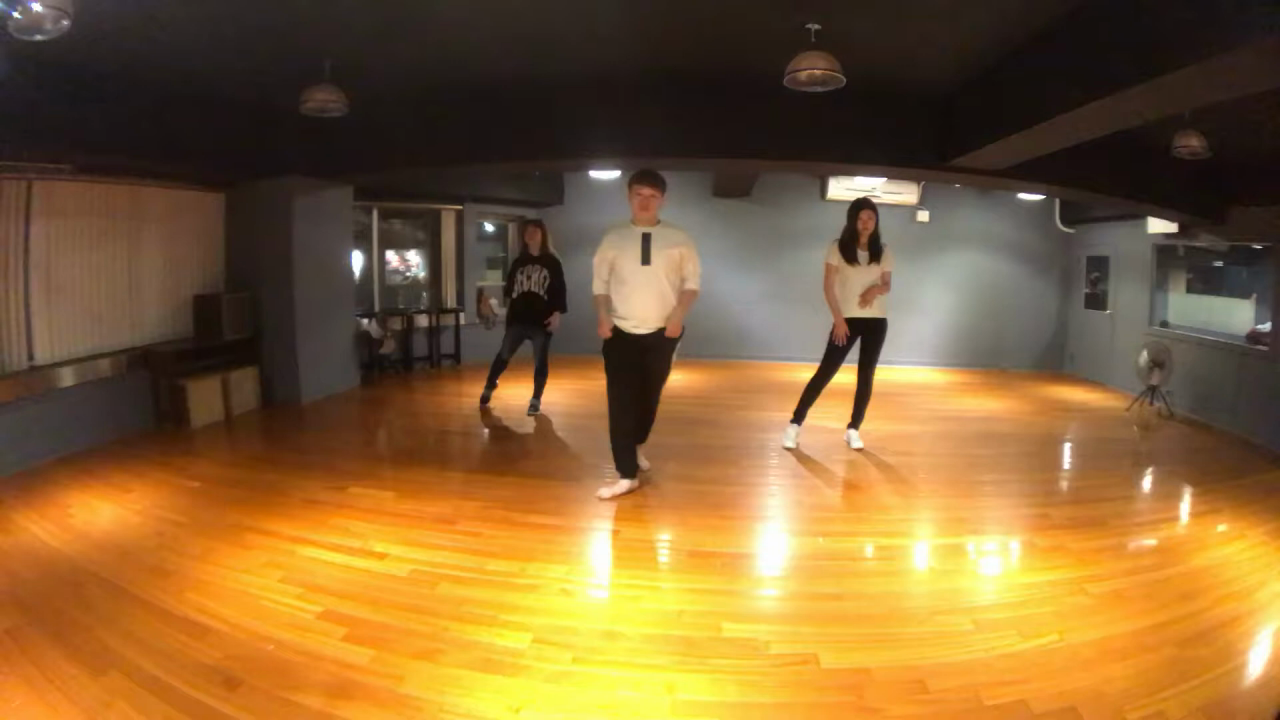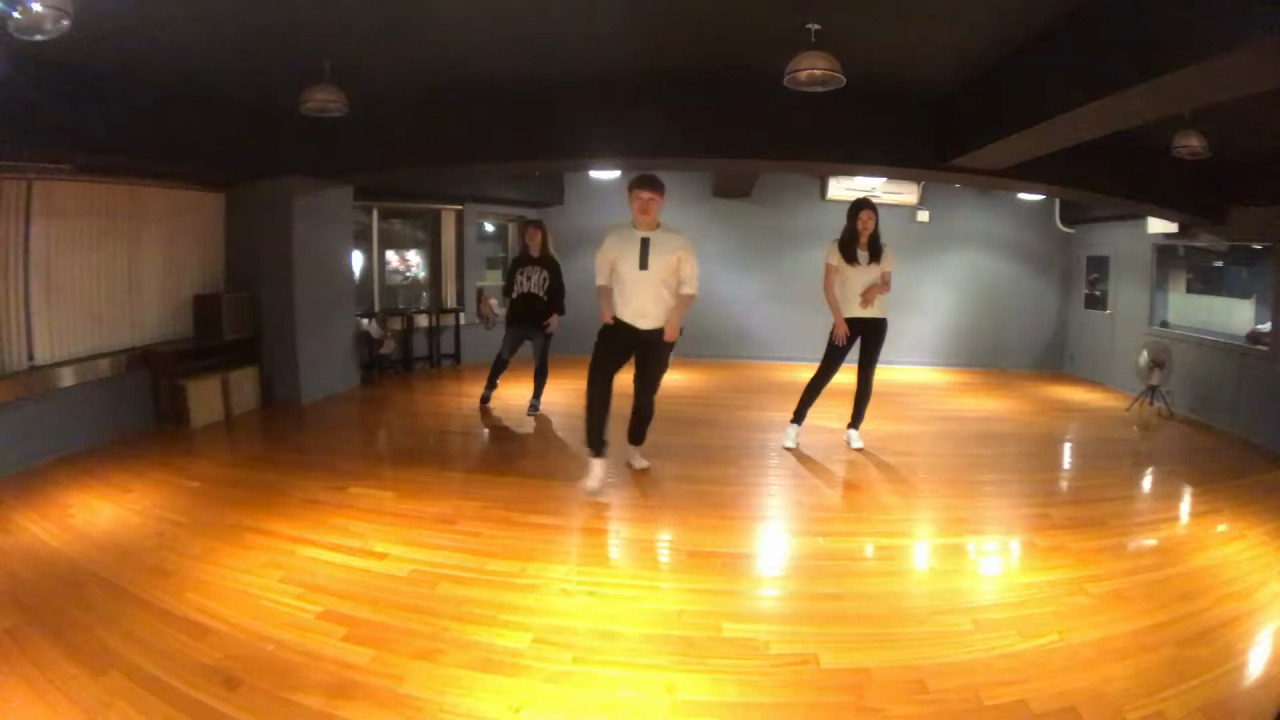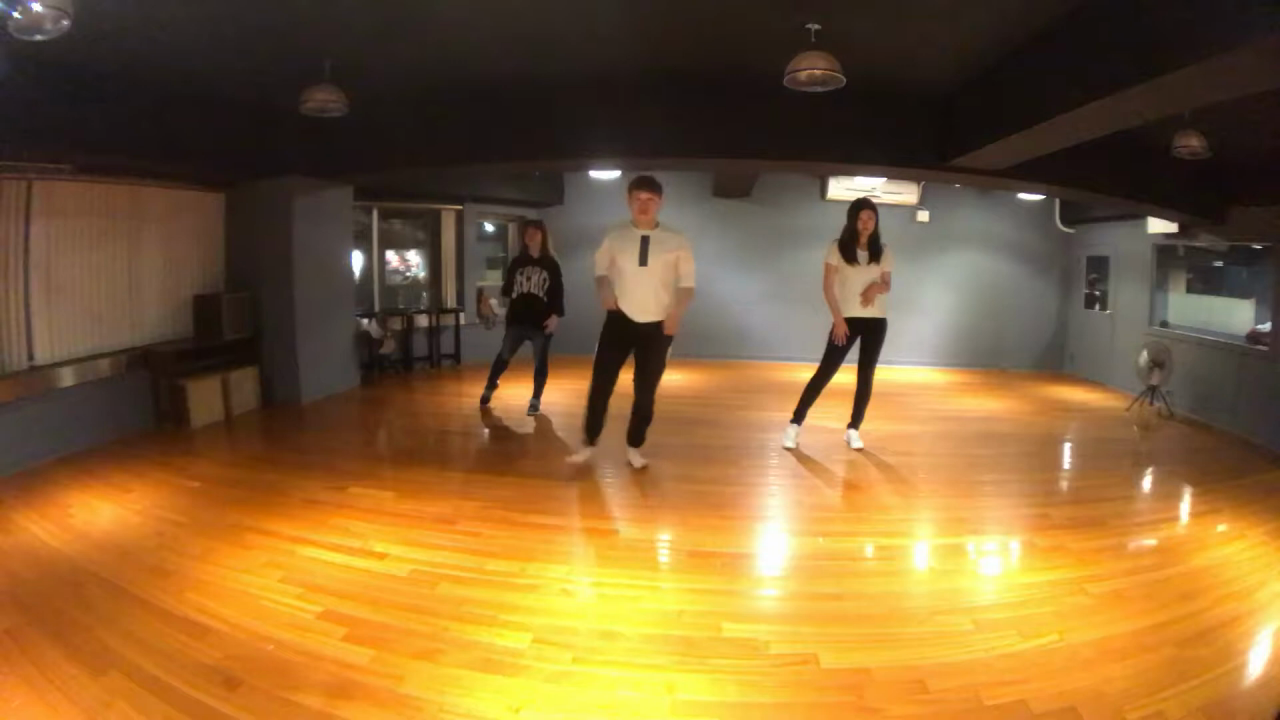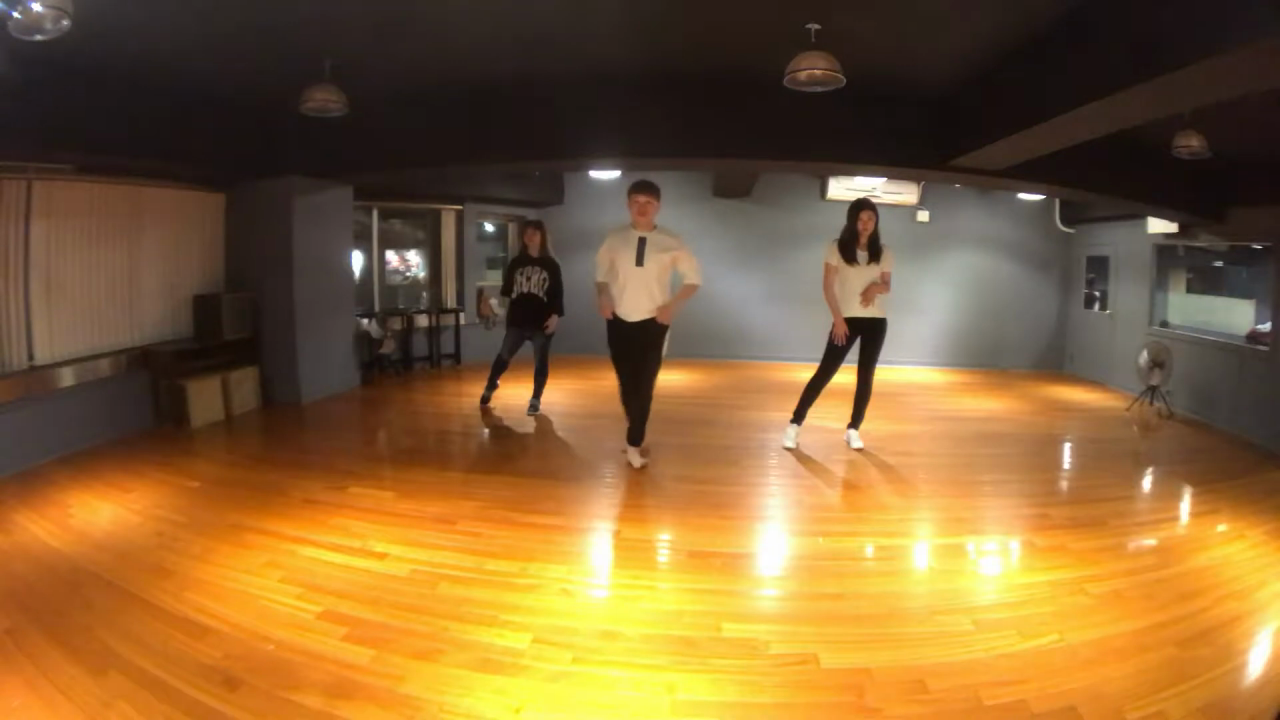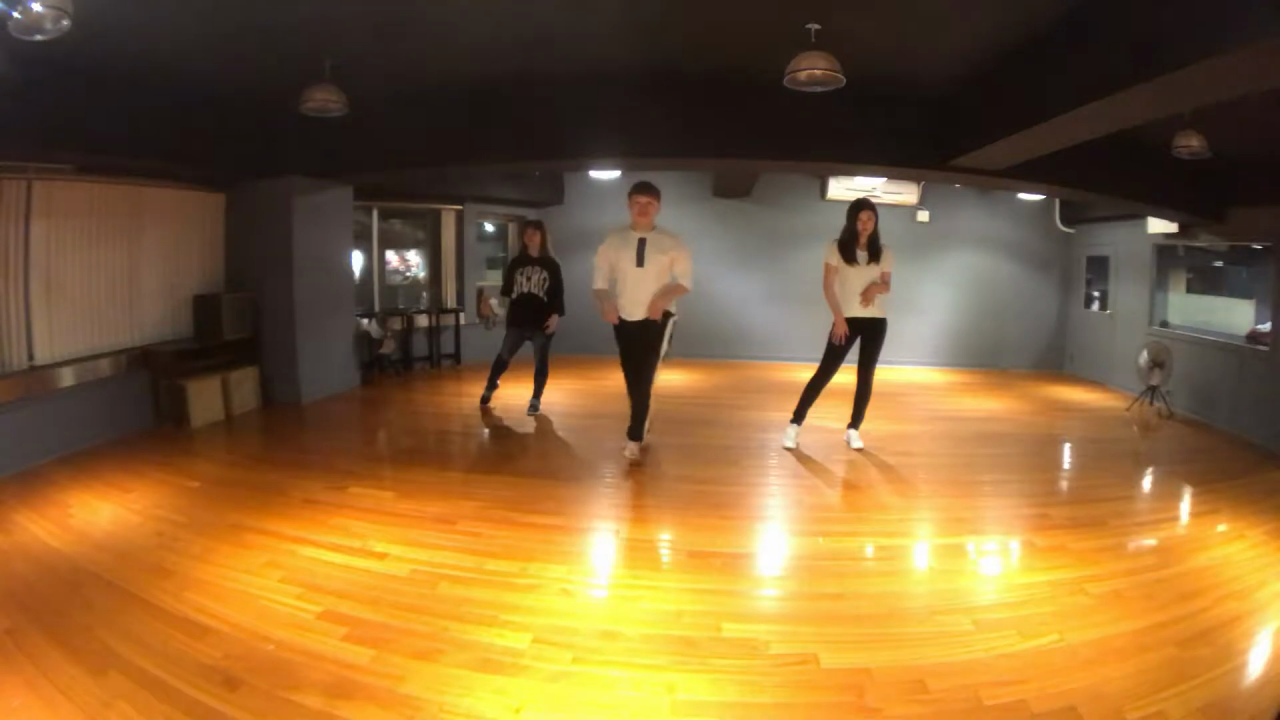
dt=0.2s
person 1, frame 1
left shoulder: (679, 239)
right shoulder: (613, 239)
left elbow: (692, 281)
right elbow: (600, 281)
left wrist: (678, 314)
right wrist: (603, 315)
left hip: (662, 332)
right hip: (621, 331)
left knee: (649, 396)
right knee: (620, 399)
left ankle: (636, 446)
right ankle: (626, 475)
person 1, frame 2
left shoulder: (678, 244)
right shoulder: (615, 240)
left elbow: (689, 286)
right elbow: (602, 276)
left wrist: (675, 319)
right wrist: (604, 301)
left hip: (661, 329)
right hip: (620, 325)
left knee: (646, 393)
right knee: (599, 384)
left ankle: (635, 447)
right ankle: (597, 458)
person 1, frame 3
left shoulder: (675, 241)
right shoulder: (615, 237)
left elbow: (688, 281)
right elbow: (601, 269)
left wrist: (676, 312)
right wrist: (606, 290)
left hip: (657, 324)
right hip: (620, 319)
left knee: (646, 389)
right knee: (602, 381)
left ankle: (634, 446)
right ankle: (589, 444)
person 1, frame 4
left shoulder: (671, 243)
right shoulder: (614, 240)
left elbow: (694, 278)
right elbow: (602, 273)
left wrist: (673, 306)
right wrist: (603, 296)
left hip: (653, 322)
right hip: (619, 321)
left knee: (643, 385)
right knee: (626, 383)
left ankle: (635, 445)
right ankle: (636, 436)
person 1, frame 5
left shoulder: (671, 243)
right shoulder: (614, 241)
left elbow: (684, 280)
right elbow: (600, 278)
left wrist: (662, 298)
right wrist: (605, 304)
left hip: (656, 319)
right hip: (624, 320)
left knee: (643, 380)
right knee: (633, 379)
left ankle: (635, 440)
right ankle: (638, 433)
person 2, frame 1
left shoulder: (883, 252)
right shoulder: (838, 248)
left elbow: (887, 285)
right elbow: (828, 286)
left wrist: (876, 289)
right wrist: (838, 318)
left hip: (876, 321)
right hip: (847, 319)
left knee: (866, 375)
right knee: (826, 371)
left ankle: (853, 429)
right ankle: (795, 425)
person 2, frame 2
left shoulder: (883, 252)
right shoulder: (838, 248)
left elbow: (887, 285)
right elbow: (828, 286)
left wrist: (877, 288)
right wrist: (838, 318)
left hip: (876, 321)
right hip: (847, 319)
left knee: (866, 375)
right knee: (826, 372)
left ankle: (853, 429)
right ankle: (795, 425)
person 2, frame 3
left shoulder: (883, 252)
right shoulder: (838, 248)
left elbow: (888, 285)
right elbow: (828, 286)
left wrist: (877, 287)
right wrist: (838, 318)
left hip: (876, 321)
right hip: (847, 319)
left knee: (866, 375)
right knee: (825, 371)
left ankle: (853, 429)
right ankle: (795, 425)
person 2, frame 4
left shoulder: (883, 252)
right shoulder: (837, 248)
left elbow: (887, 285)
right elbow: (828, 286)
left wrist: (877, 287)
right wrist: (837, 318)
left hip: (876, 321)
right hip: (846, 319)
left knee: (866, 375)
right knee: (825, 372)
left ankle: (853, 429)
right ankle: (794, 425)
person 2, frame 5
left shoulder: (882, 252)
right shoulder: (837, 248)
left elbow: (887, 285)
right elbow: (828, 286)
left wrist: (877, 286)
right wrist: (838, 318)
left hip: (876, 321)
right hip: (846, 319)
left knee: (866, 375)
right knee: (825, 372)
left ankle: (853, 429)
right ankle: (794, 425)
person 3, frame 1
left shoulder: (552, 262)
right shoulder: (518, 262)
left elbow: (560, 290)
right elbow: (509, 288)
left wrist: (557, 313)
left hip: (542, 320)
right hip: (518, 317)
left knee: (540, 360)
right knee: (504, 354)
left ankle: (536, 400)
right ankle: (489, 386)
person 3, frame 2
left shoulder: (551, 264)
right shoulder: (518, 263)
left elbow: (559, 292)
right elbow: (508, 289)
left wrist: (556, 315)
left hip: (541, 321)
right hip: (517, 318)
left knee: (540, 360)
right knee: (504, 354)
left ankle: (535, 400)
right ankle: (489, 386)
person 3, frame 3
left shoulder: (551, 265)
right shoulder: (517, 263)
left elbow: (558, 293)
right elbow: (507, 289)
left wrist: (555, 316)
left hip: (541, 321)
right hip: (517, 318)
left knee: (540, 360)
right knee: (504, 355)
left ankle: (535, 400)
right ankle: (490, 386)
person 3, frame 4
left shoulder: (551, 265)
right shoulder: (516, 263)
left elbow: (558, 293)
right elbow: (507, 289)
left wrist: (555, 316)
left hip: (542, 321)
right hip: (518, 319)
left knee: (541, 360)
right knee: (504, 355)
left ankle: (536, 400)
right ankle: (490, 386)
person 3, frame 5
left shoulder: (551, 265)
right shoulder: (516, 263)
left elbow: (558, 293)
right elbow: (507, 289)
left wrist: (556, 315)
left hip: (542, 321)
right hip: (518, 319)
left knee: (541, 360)
right knee: (504, 355)
left ankle: (536, 400)
right ankle: (490, 386)
